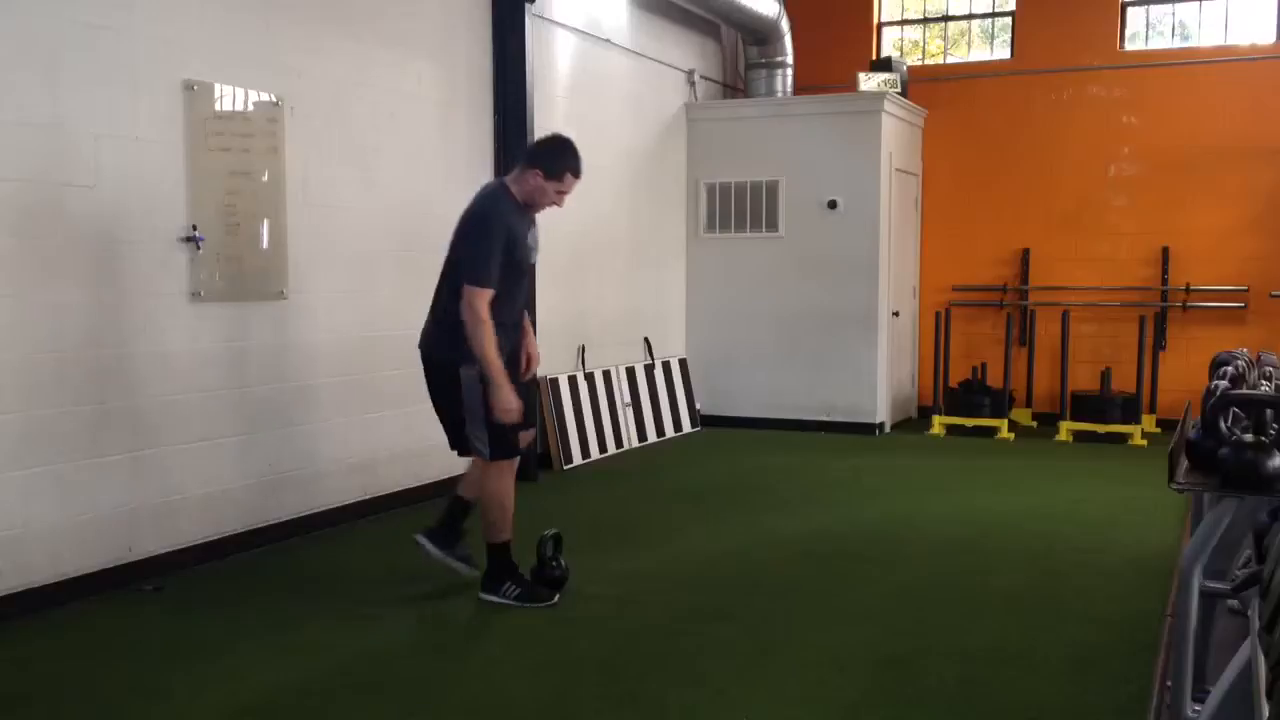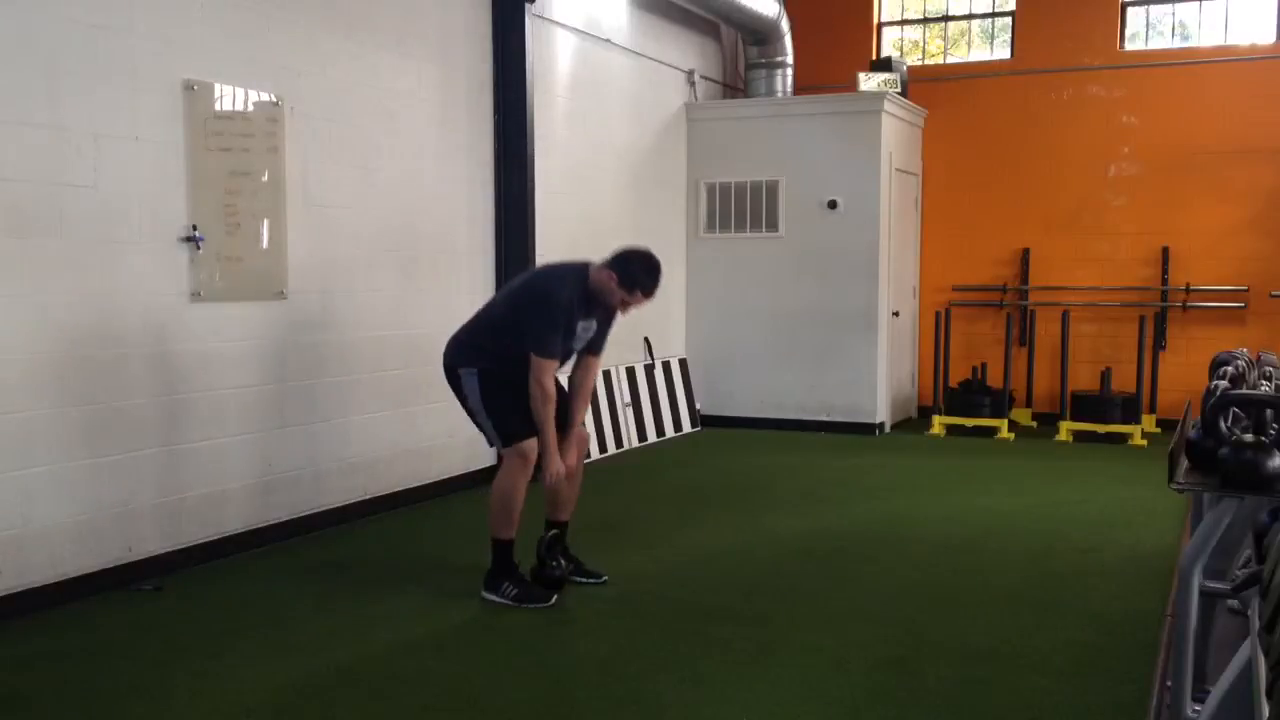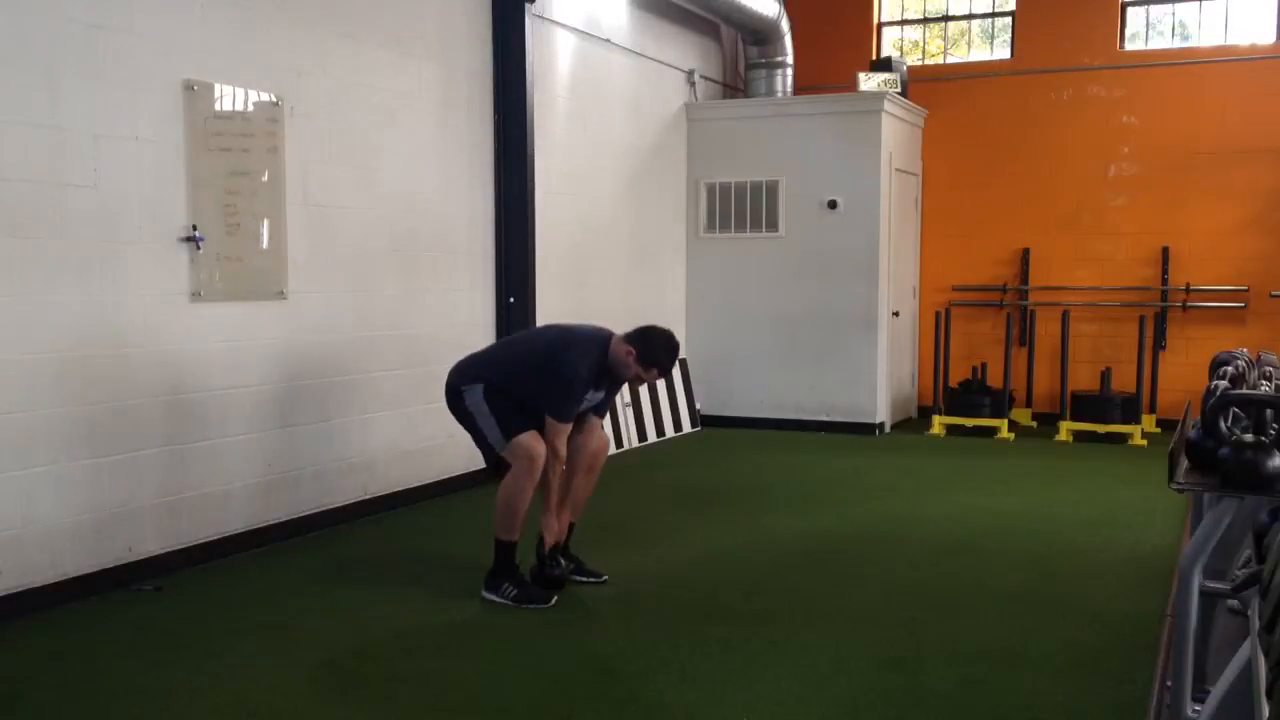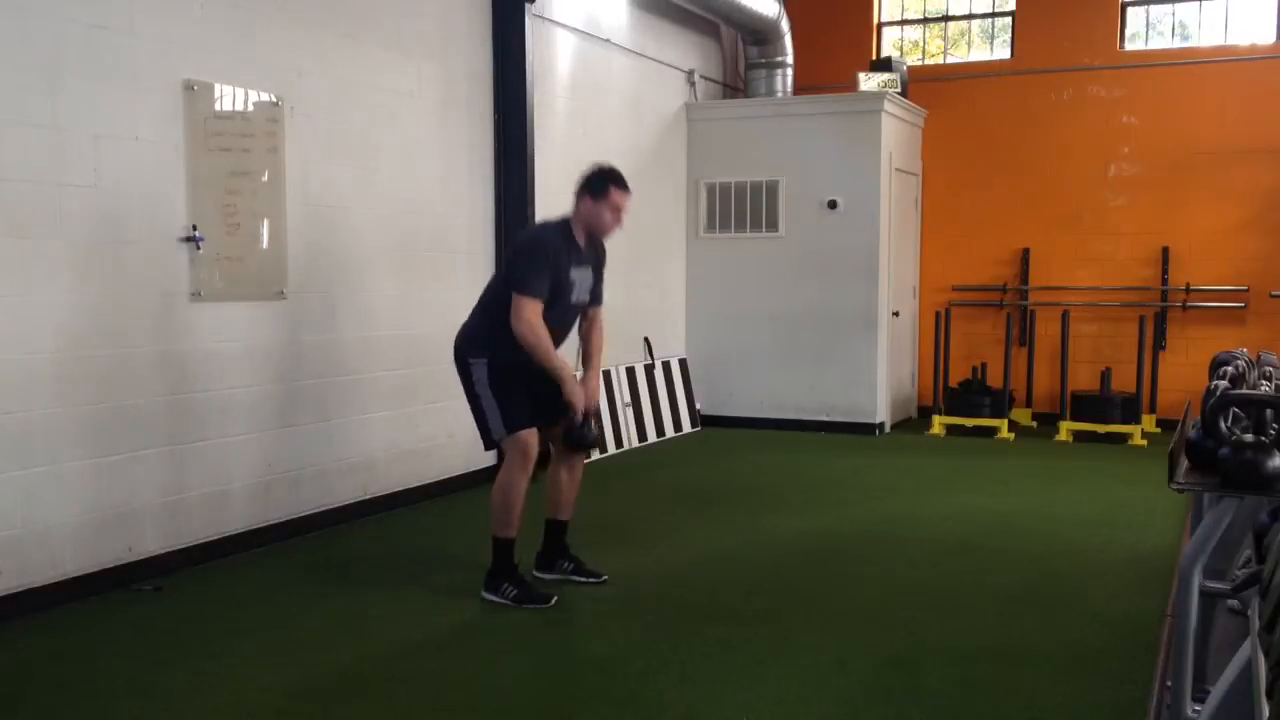
dt=0.5s
person 1, frame 1
left shoulder: (519, 209)
right shoulder: (492, 216)
right elbow: (474, 307)
left wrist: (526, 334)
right wrist: (499, 384)
left hip: (493, 349)
right hip: (464, 355)
left knee: (516, 440)
right knee: (500, 456)
left ankle: (446, 531)
right ankle: (500, 576)
person 1, frame 2
left shoulder: (604, 302)
right shoulder: (556, 293)
left elbow: (585, 372)
right elbow: (541, 380)
left wrist: (571, 445)
right wrist: (551, 452)
left hip: (517, 366)
right hip: (477, 364)
left knee: (577, 442)
right knee: (524, 451)
left ankle: (555, 552)
right ankle: (500, 573)
person 1, frame 3
left shoulder: (613, 363)
right shoulder: (576, 362)
left elbow: (586, 436)
right elbow: (556, 444)
left wrist: (565, 509)
right wrist: (550, 514)
right hip: (476, 388)
left knee: (599, 446)
right knee: (531, 453)
left ankle: (558, 552)
right ankle: (501, 574)
person 1, frame 4
left shoulder: (593, 252)
right shoulder: (543, 246)
left elbow: (591, 318)
right elbow: (525, 324)
left wrist: (591, 380)
right wrist: (565, 382)
left hip: (534, 358)
right hip: (489, 353)
right knee: (523, 448)
left ankle: (553, 553)
right ankle: (500, 575)
